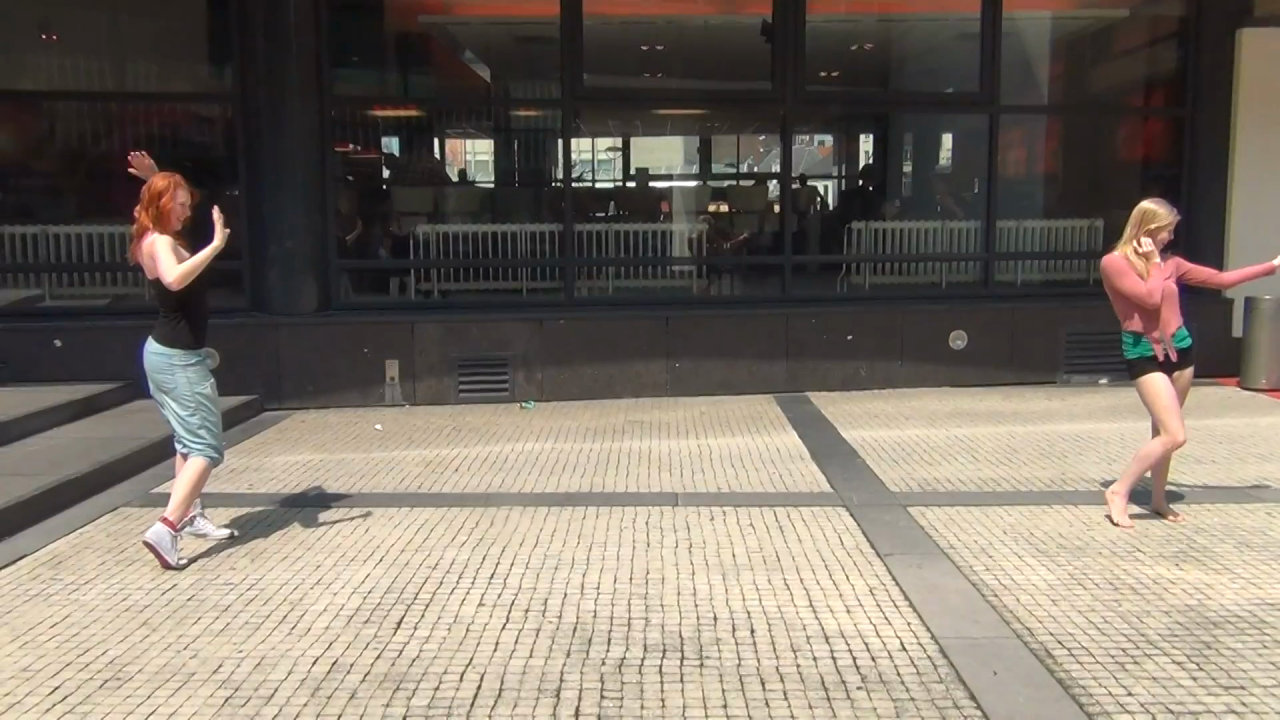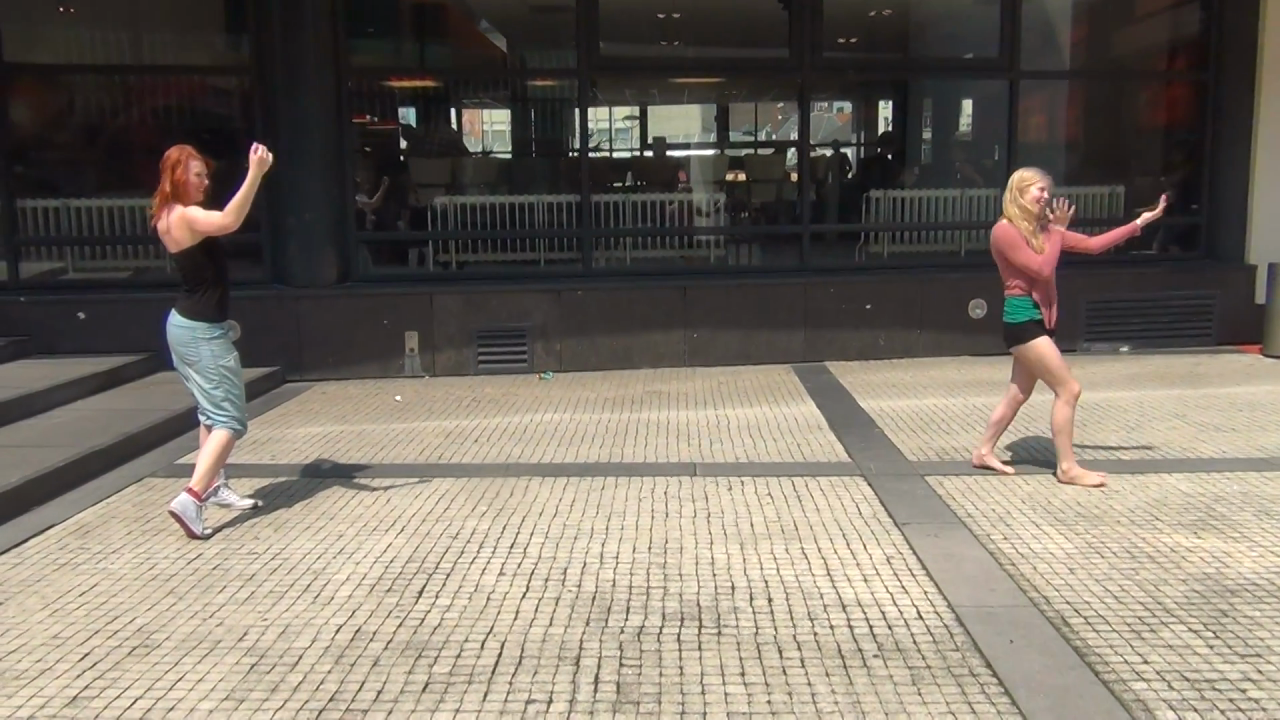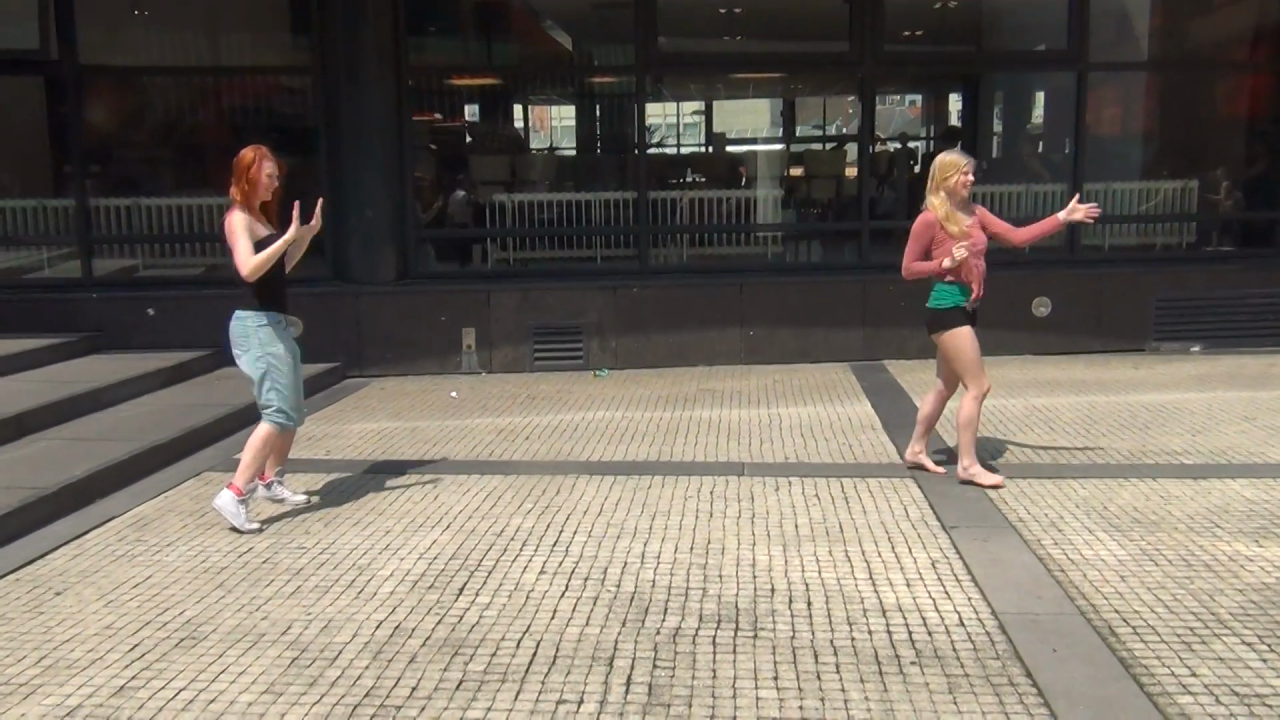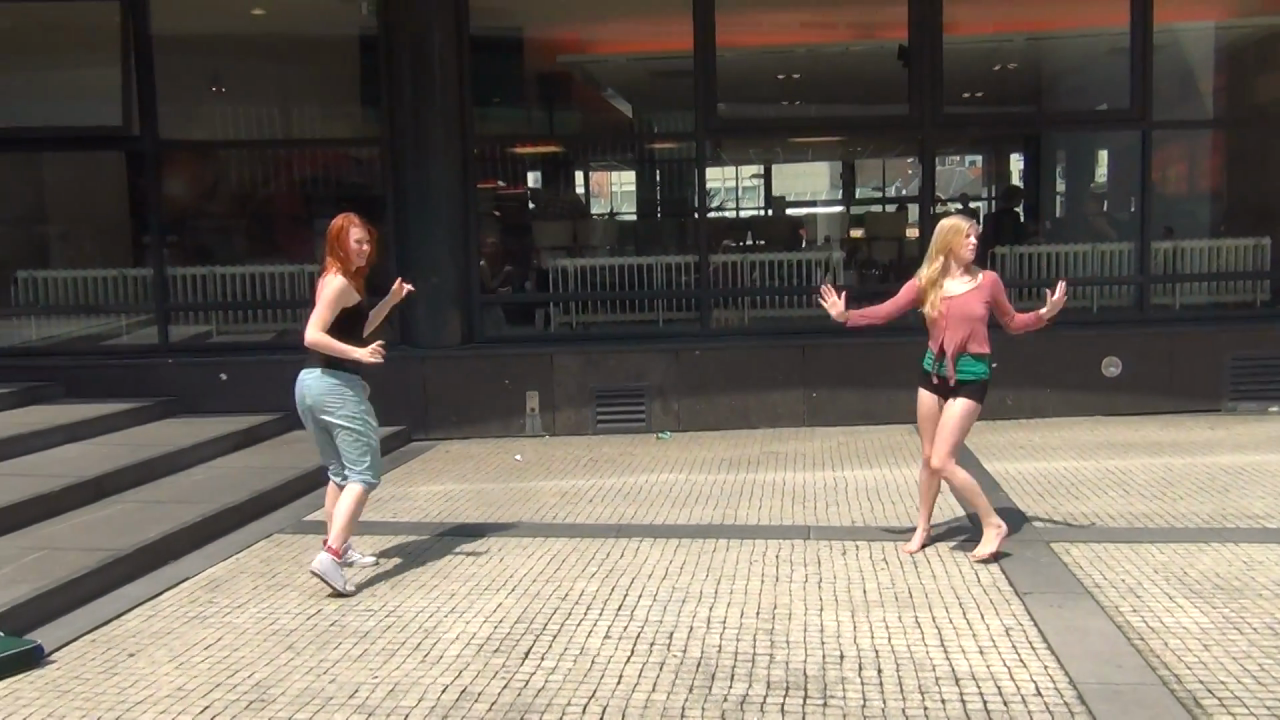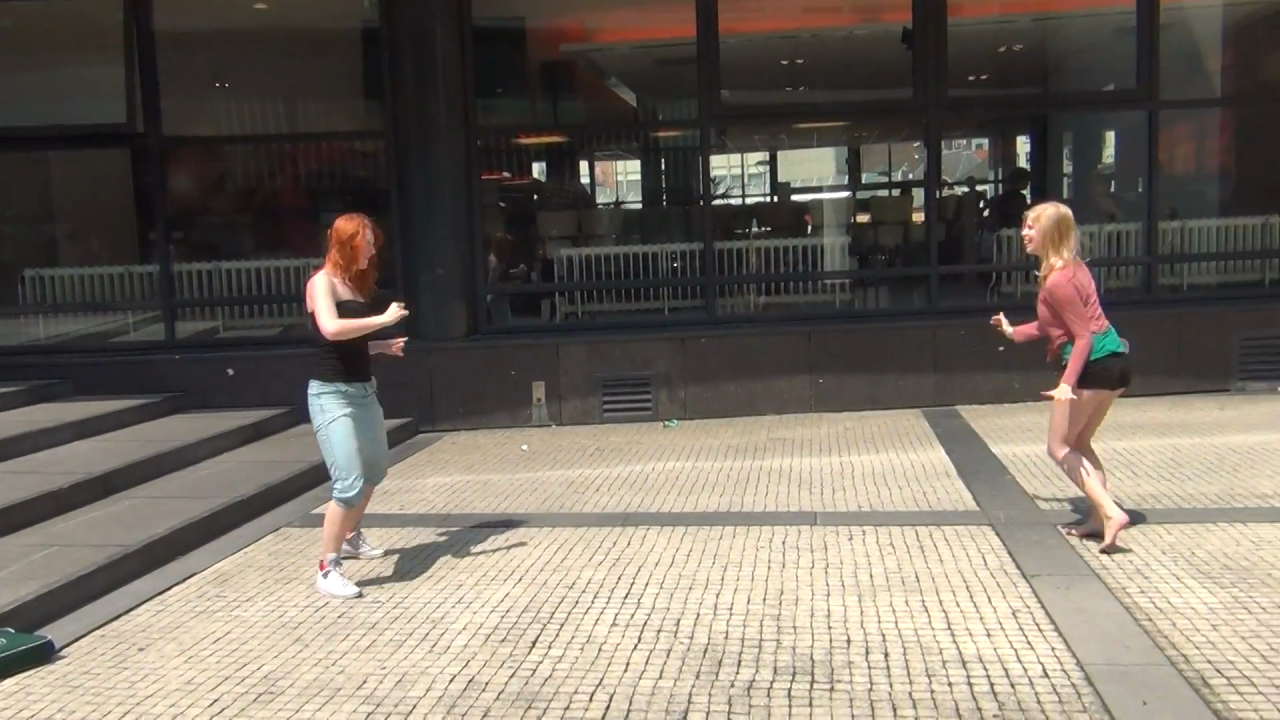
dt=1s
person 1, frame 1
left shoulder: (158, 238)
right shoulder: (160, 242)
left elbow: (165, 205)
right elbow: (175, 279)
left wrist: (155, 186)
right wrist: (214, 246)
left hip: (168, 353)
right hip: (177, 360)
left knee: (189, 441)
right knee: (205, 448)
left ankle: (190, 515)
right ankle: (165, 530)
person 1, frame 2
left shoulder: (169, 218)
right shoulder: (185, 216)
right elbow: (228, 222)
right wrist: (255, 175)
left hip: (188, 324)
right hip: (203, 331)
left knee: (212, 412)
right knee: (230, 419)
left ankle: (214, 486)
right ankle: (191, 499)
person 1, frame 3
left shoulder: (261, 215)
right shoulder: (238, 218)
left elbow: (282, 266)
right elbow: (248, 271)
left wrist: (308, 233)
right wrist: (288, 237)
left hip: (275, 323)
right hip: (257, 325)
left knee: (290, 412)
right knee: (279, 413)
left ankle: (269, 480)
right ankle: (234, 494)
person 1, frame 4
left shoulder: (343, 281)
right shoulder: (338, 281)
left elbow: (356, 330)
right elbow: (312, 336)
left wrist: (390, 301)
right wrist: (358, 353)
left hip: (312, 385)
right hip: (335, 386)
left knee: (341, 471)
right knee: (363, 472)
left ankle: (337, 547)
right ankle: (331, 555)
person 1, frame 5
left shoulder: (355, 284)
right shoulder: (322, 282)
right elbow: (331, 330)
left wrist: (382, 346)
right wrist: (383, 319)
left hip: (363, 393)
right hip: (331, 396)
left knee: (373, 472)
right knee: (349, 484)
left ankle: (350, 538)
right ankle: (328, 569)
person 2, frame 1
left shoulder: (1170, 262)
right shoulder: (1114, 263)
left elbow: (1221, 279)
right elbow: (1151, 298)
right wrist: (1155, 262)
left hip: (1179, 349)
right hip: (1144, 354)
left knee: (1163, 432)
right knee: (1174, 436)
left ankle: (1158, 499)
right ankle: (1119, 491)
person 2, frame 2
left shoulder: (1042, 229)
right shoulder: (1004, 231)
left elbow: (1091, 245)
right elbow: (1042, 269)
left wrist: (1140, 223)
right wrist: (1057, 230)
left hip: (1038, 319)
right hip: (1024, 321)
left knee: (1018, 394)
right knee: (1069, 390)
left ankle: (984, 452)
right ankle: (1068, 466)
person 2, frame 3
left shoulder: (975, 214)
right shoulder: (929, 220)
left elbow: (1019, 237)
right elbow: (908, 269)
left wrist: (1063, 217)
right wrist: (947, 263)
left hip: (963, 308)
right hip: (946, 309)
left knee: (945, 386)
right knee: (977, 387)
left ankle: (916, 450)
right ankle: (968, 464)
person 2, frame 4
left shoulder: (988, 281)
right shoulder: (925, 283)
left elbow: (1011, 322)
right elbow: (886, 311)
left wrist: (1045, 314)
right wrist: (846, 315)
left hip: (969, 380)
right hip: (933, 376)
left knee: (941, 463)
right knee: (928, 458)
left ankle: (993, 525)
right ankle: (923, 528)
person 2, frame 5
left shoulder: (1057, 280)
right shoulder: (1071, 268)
left elbow: (1083, 336)
right elbow: (1050, 326)
left wrist: (1067, 384)
right wrist: (1015, 332)
left hip: (1094, 366)
right hip: (1111, 359)
left knee: (1060, 448)
right knee: (1077, 443)
left ankle: (1110, 513)
right ankle: (1100, 518)
